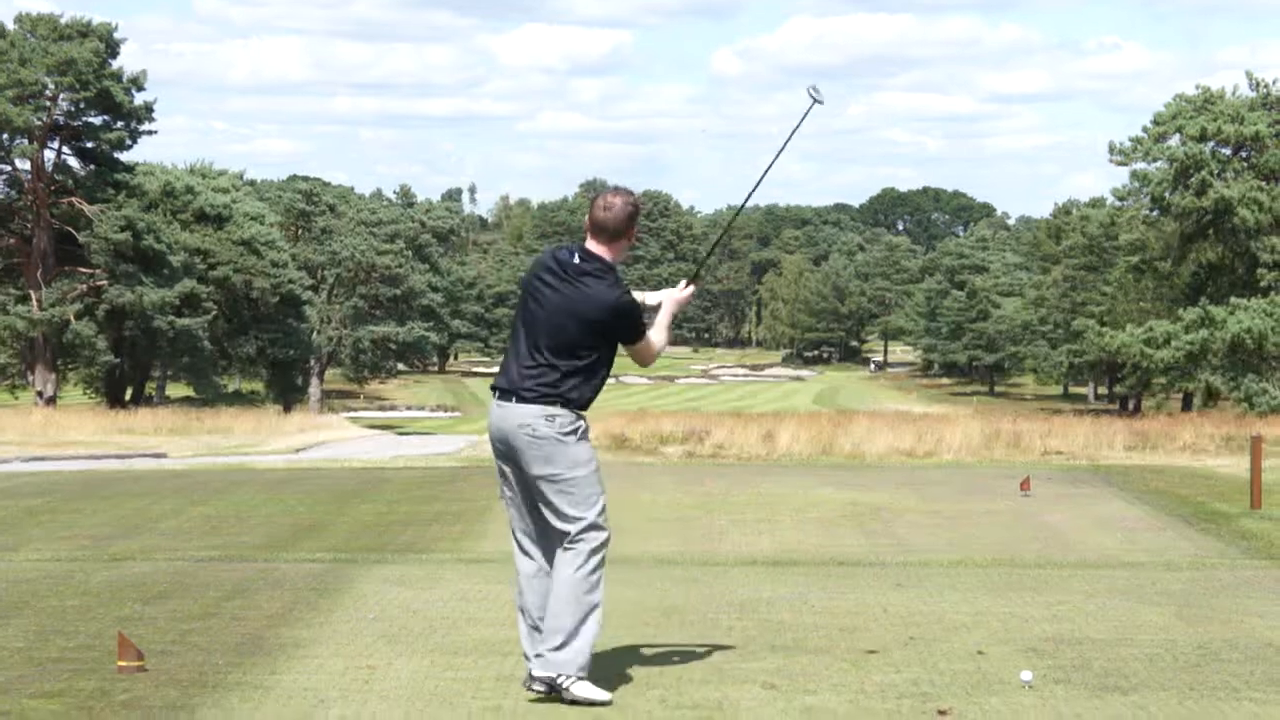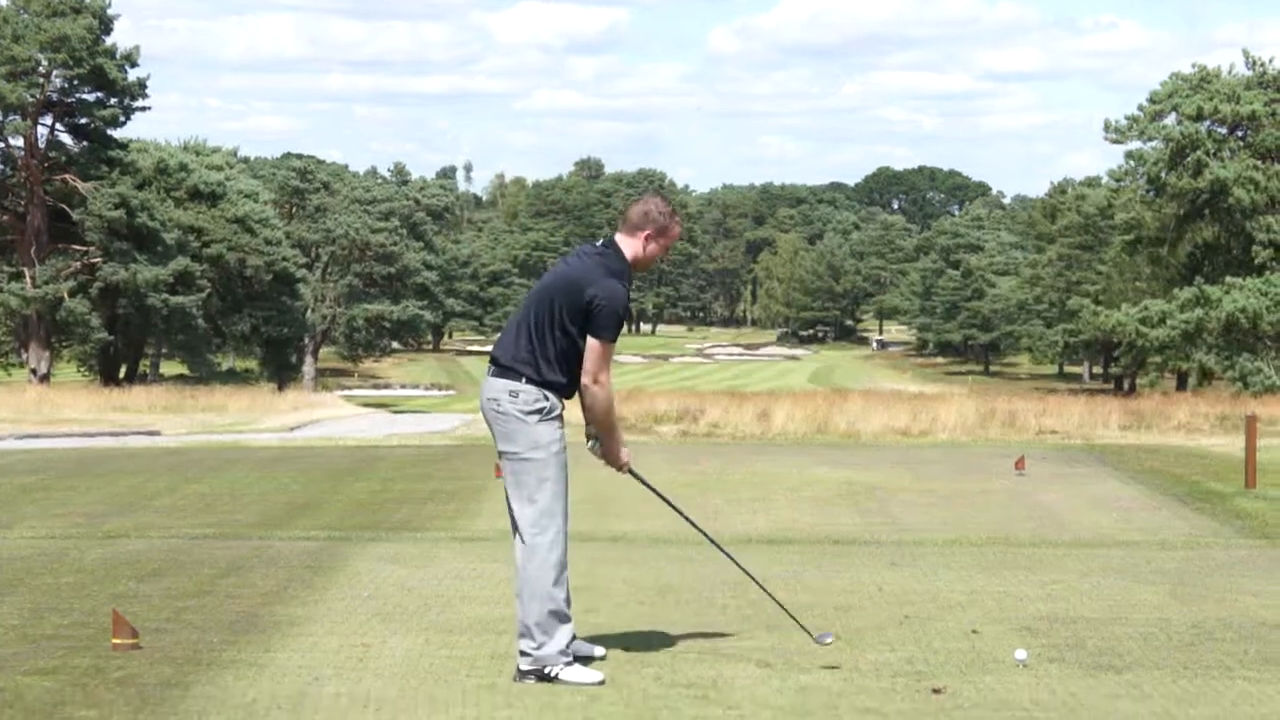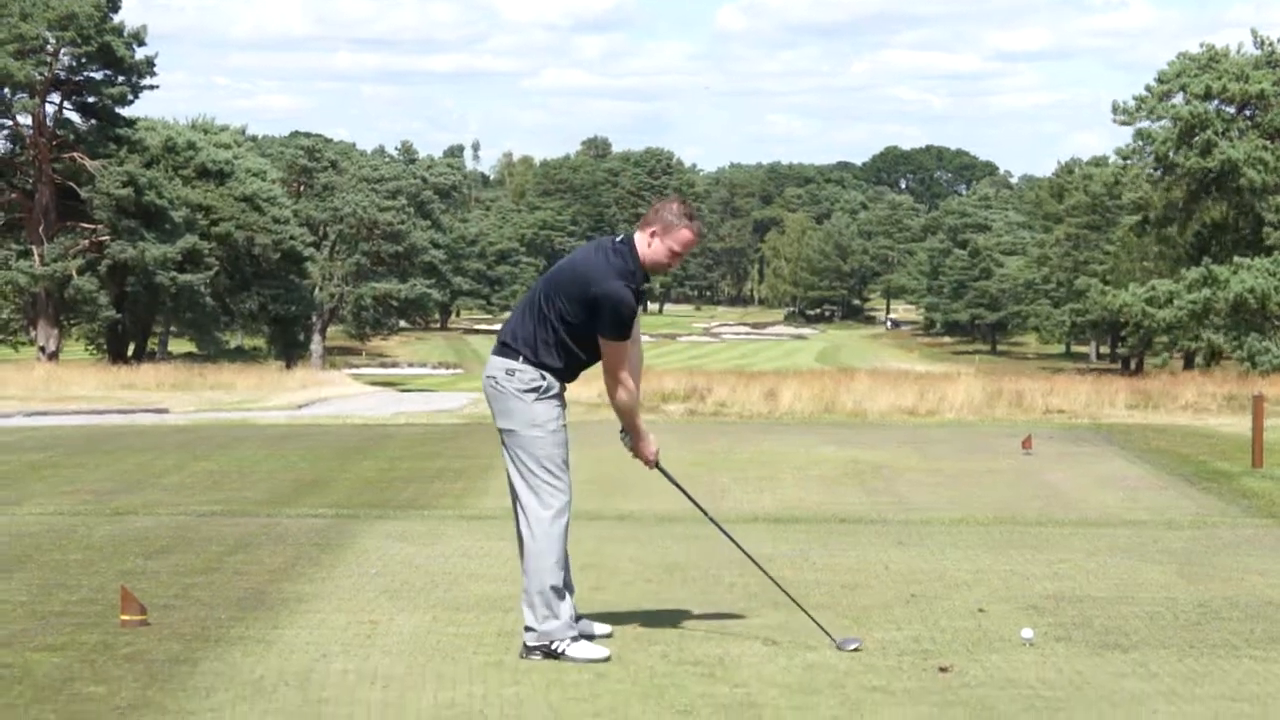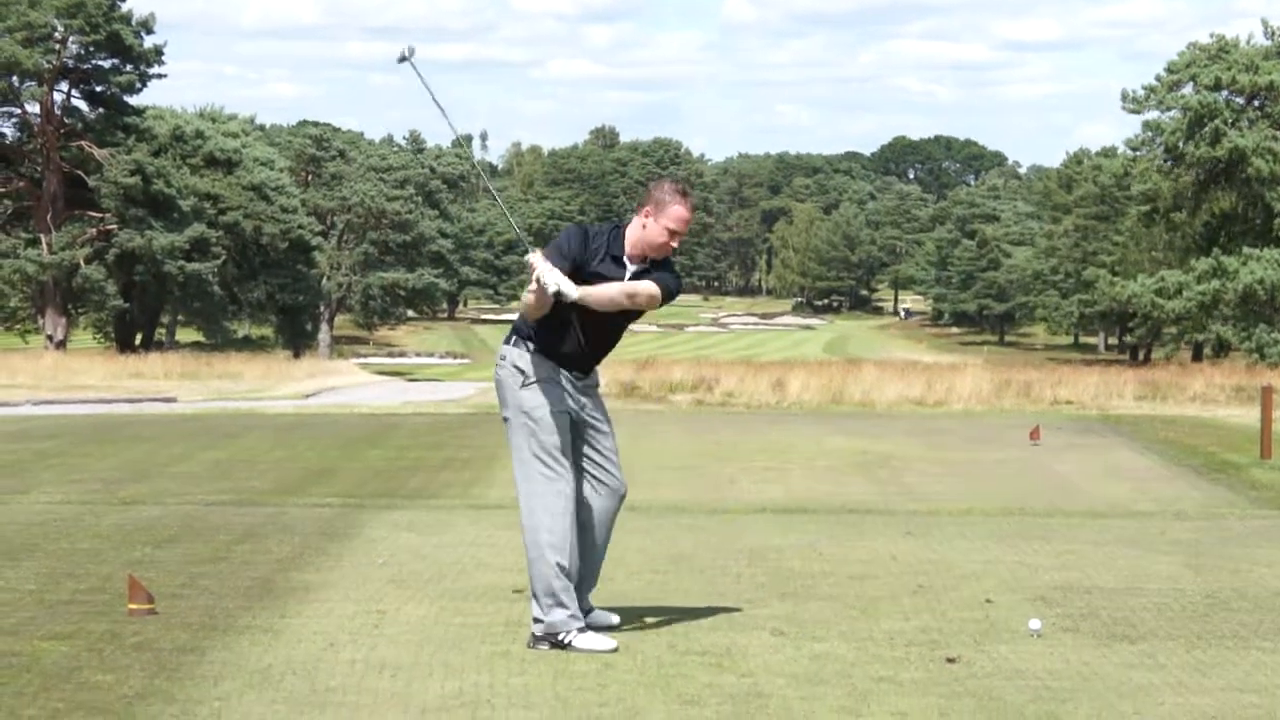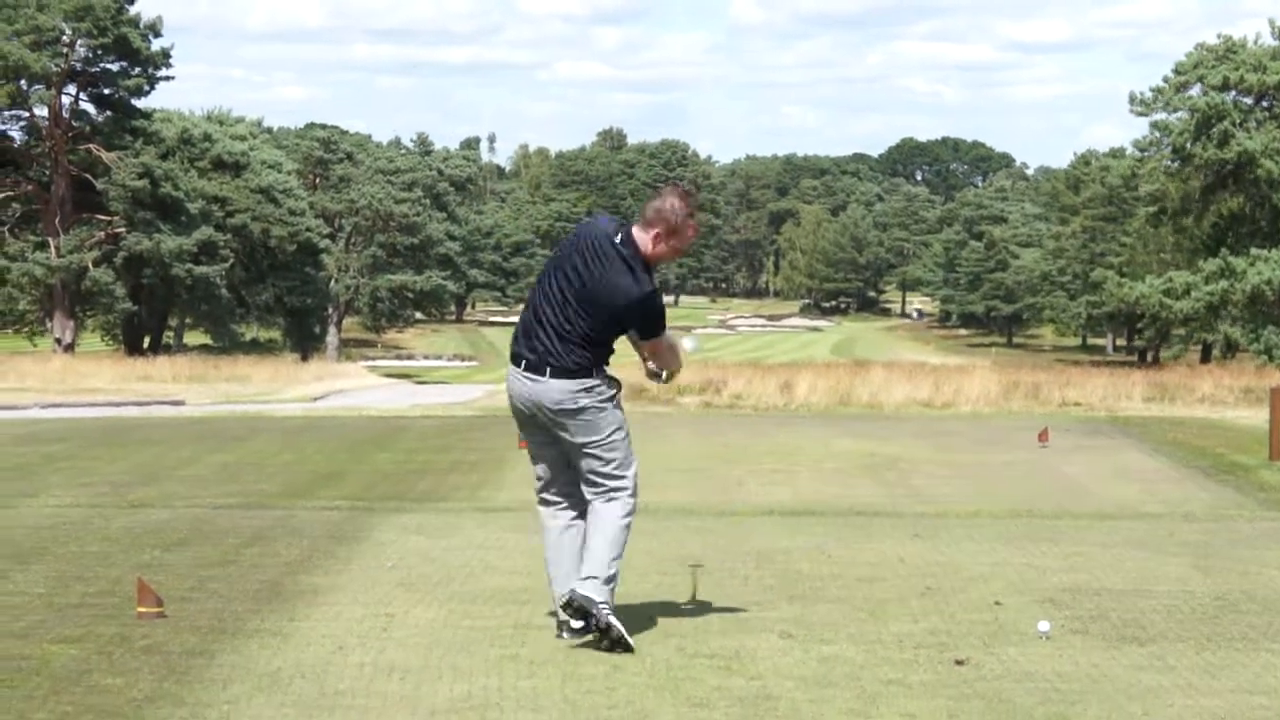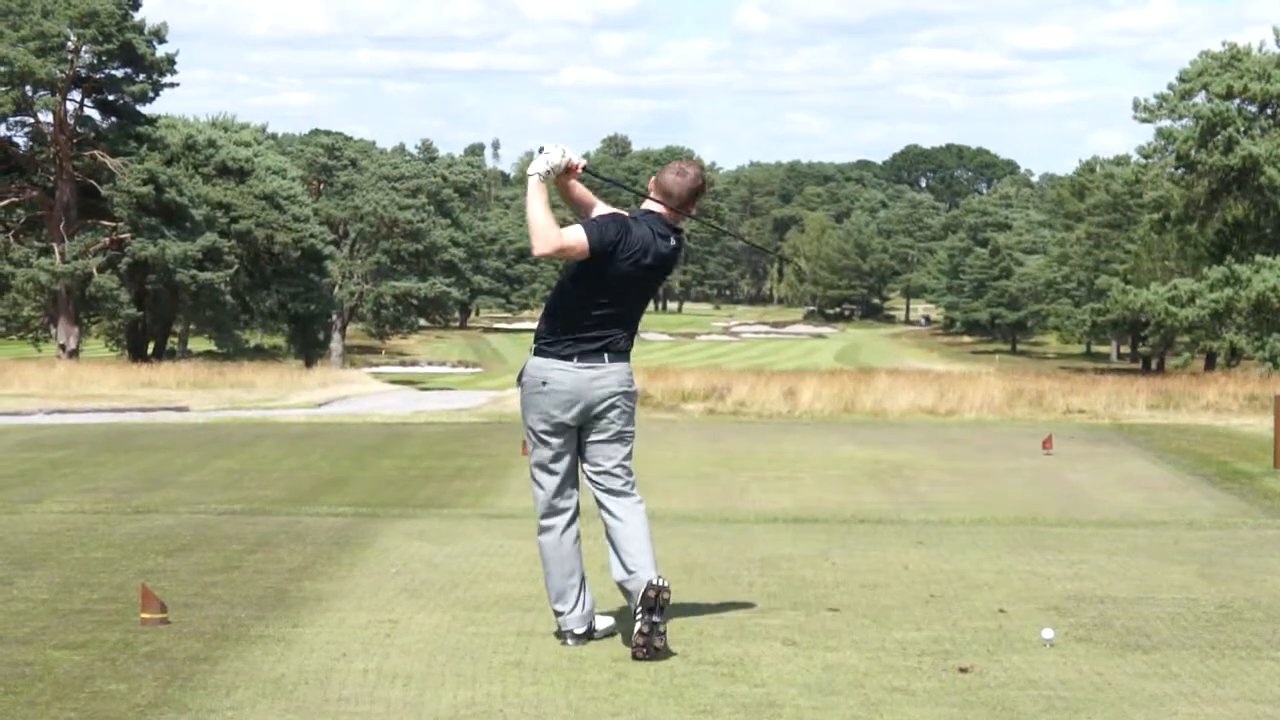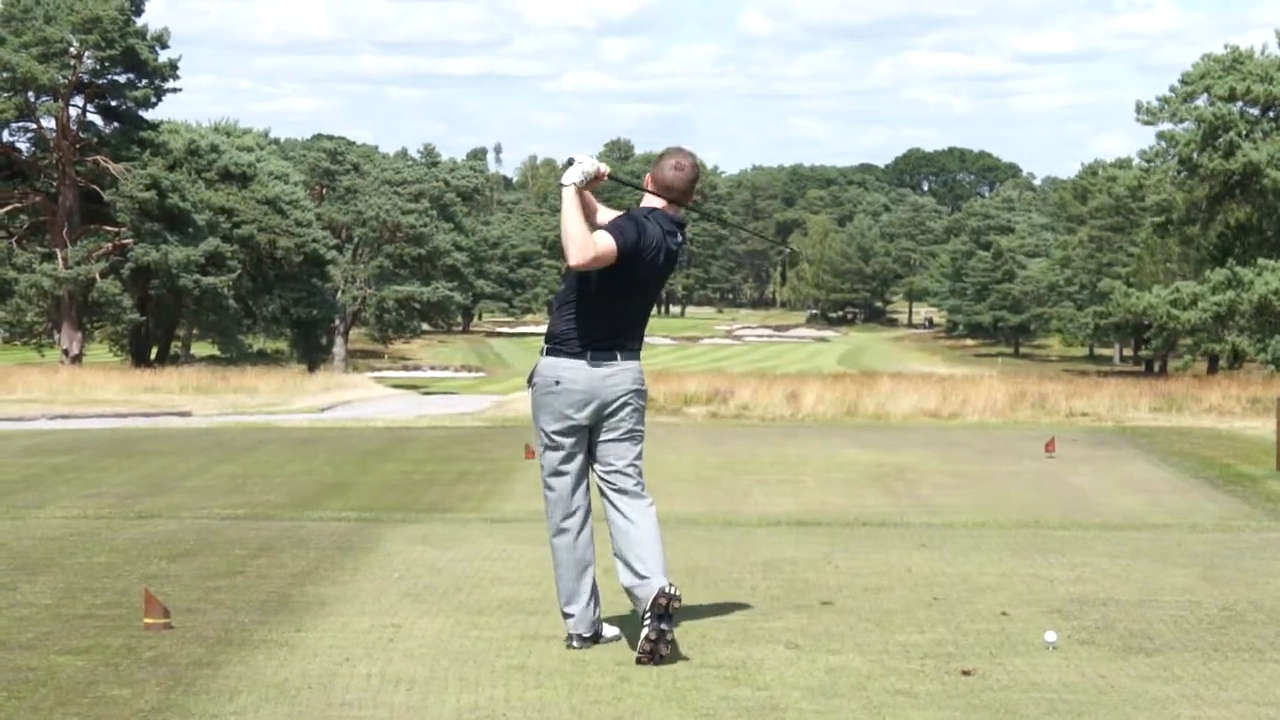
dt=0.5s
person 1, frame 1
left shoulder: (549, 262)
right shoulder: (612, 300)
right elbow: (646, 355)
left wrist: (647, 298)
right wrist: (670, 307)
left hip: (505, 412)
right hip: (551, 423)
left knee: (533, 545)
right knee: (583, 537)
left ankle: (541, 660)
right ankle: (559, 666)
person 1, frame 2
left shoulder: (590, 260)
right shoulder: (609, 288)
right elbow: (594, 380)
left wrist: (599, 431)
right wrist: (613, 441)
left hip: (516, 393)
right hip: (525, 400)
left knee: (545, 523)
right knee: (542, 526)
left ankle: (554, 636)
right ankle: (540, 655)
person 1, frame 3
left shoulder: (620, 258)
right shoulder: (613, 285)
left elbow: (631, 348)
right elbow: (616, 377)
left wrist: (635, 421)
right wrist: (639, 434)
left hip: (532, 377)
right hip: (524, 379)
left knee: (545, 501)
right knee: (546, 503)
left ankle: (557, 612)
right ankle: (546, 633)
person 1, frame 4
left shoulder: (664, 279)
right shoulder: (580, 239)
left elbow: (625, 295)
right elbow: (531, 309)
left wrist: (572, 288)
right wrist: (542, 287)
left hip: (580, 380)
right hip: (530, 369)
left knee: (606, 489)
right knee: (551, 496)
left ankle: (573, 602)
right ankle: (554, 623)
person 1, frame 5
left shoulder: (595, 229)
right shoulder: (638, 292)
right elbow: (660, 356)
left wrist: (650, 356)
right wrist: (664, 365)
left hip: (526, 381)
right hip: (576, 390)
left knee: (558, 498)
right knee: (613, 493)
left ankle: (573, 608)
right ankle: (591, 595)
person 1, frame 6
left shoulder: (619, 231)
right shoulder: (667, 243)
left elbow: (545, 245)
right elbow: (593, 209)
left wrist: (538, 177)
right wrist: (565, 179)
left hip: (552, 374)
right hip: (610, 376)
left knee: (555, 503)
right knee: (617, 490)
left ankle: (574, 619)
right ankle: (645, 586)
person 1, frame 7
left shoulder: (636, 227)
right shoulder: (667, 236)
left elbow: (579, 256)
right elbow: (597, 216)
left wrist: (572, 185)
right wrist: (581, 189)
left hip: (565, 374)
right hip: (622, 375)
left knee: (566, 503)
right knee: (627, 491)
left ankle: (581, 623)
right ankle: (654, 593)
